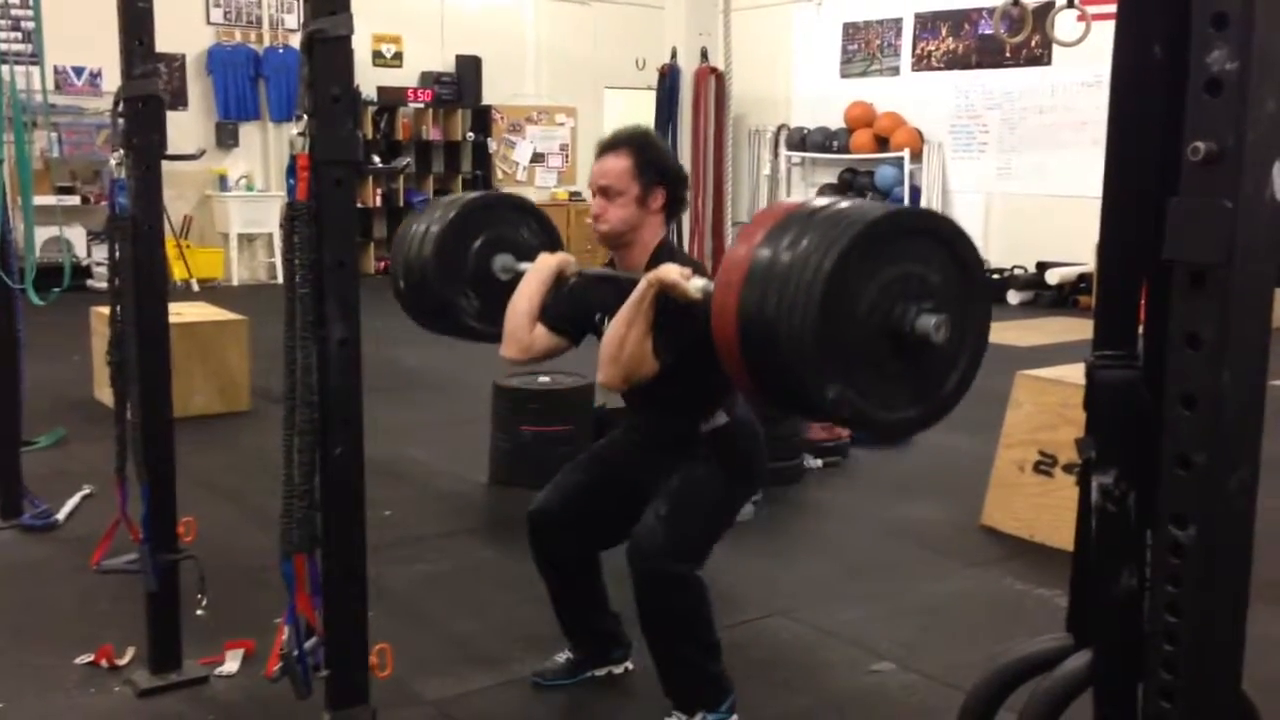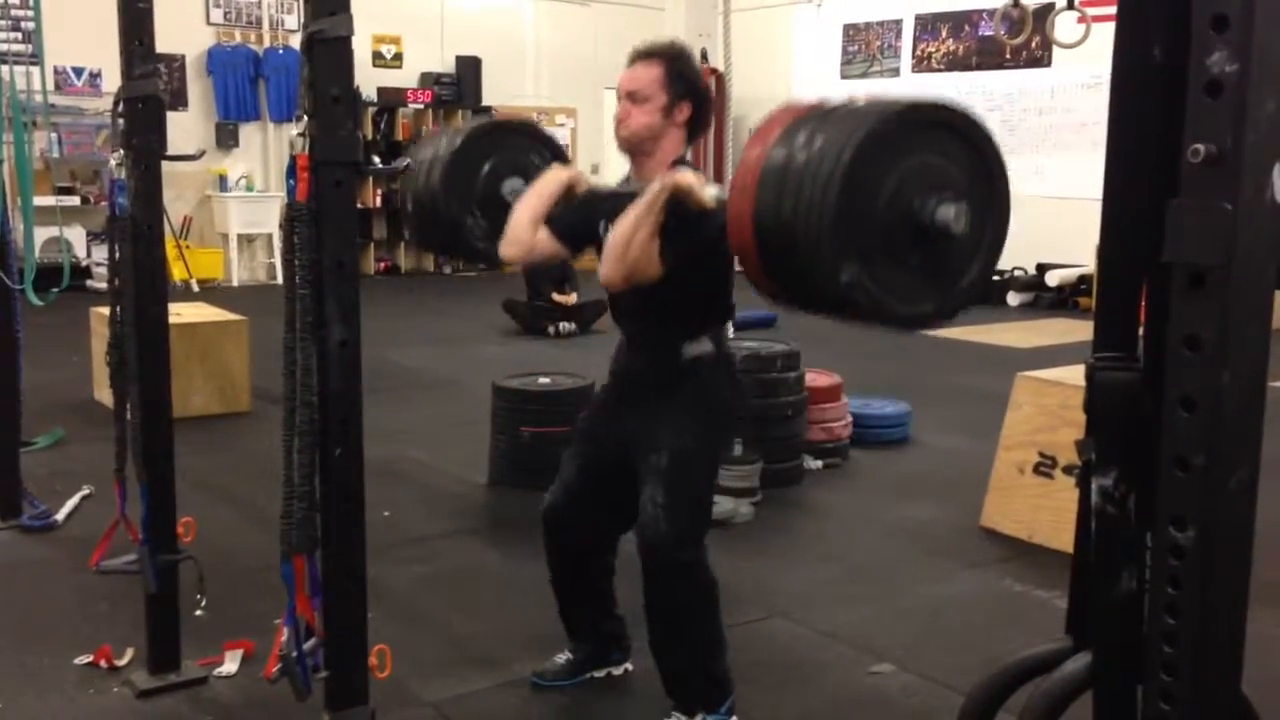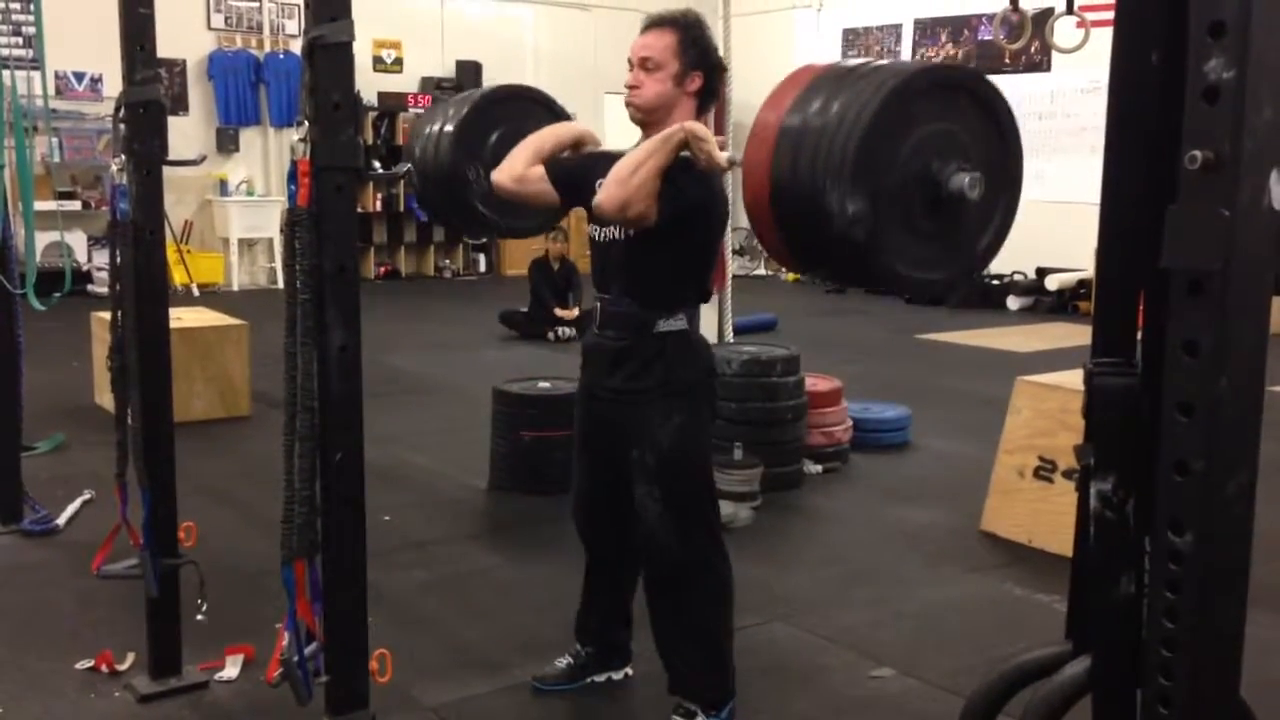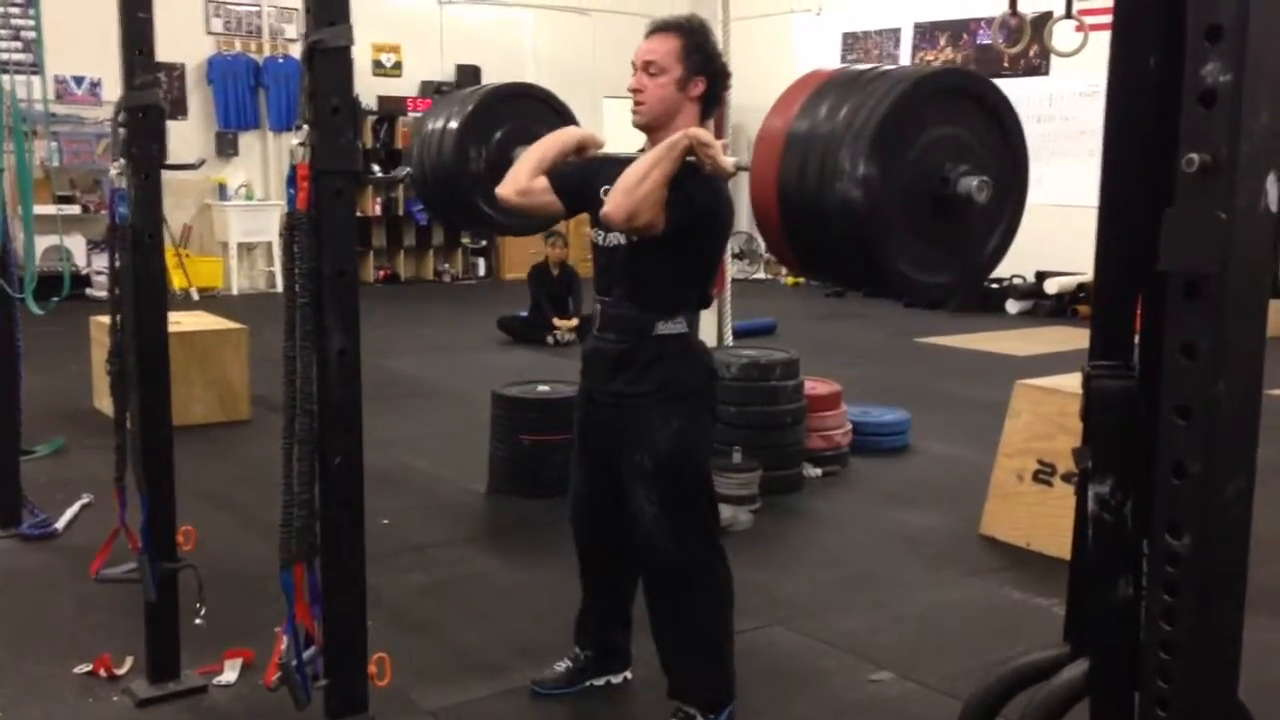
dt=0.4s
person 1, frame 1
left shoulder: (681, 289)
right shoulder: (597, 285)
left elbow: (613, 375)
right elbow: (517, 346)
left wrist: (650, 287)
right wrist: (545, 266)
left hip: (714, 448)
right hip: (647, 438)
left knee: (657, 550)
right knee: (553, 518)
right ankle: (600, 648)
person 1, frame 2
left shoulder: (691, 206)
right shoulder: (607, 201)
left elbow: (617, 272)
right elbow: (515, 249)
left wrist: (663, 190)
right wrist: (555, 179)
left hip: (690, 388)
right hip: (630, 379)
left knee: (665, 539)
right knee: (568, 515)
right ankle: (599, 646)
person 1, frame 3
left shoulder: (691, 175)
right shoulder: (610, 160)
left elbow: (613, 202)
right elbow: (508, 179)
left wrist: (672, 138)
right wrist: (565, 132)
left hip: (665, 371)
right hip: (605, 362)
left knee: (677, 539)
right knee: (601, 522)
right ankle: (602, 649)
person 1, frame 4
left shoulder: (697, 183)
right shoulder: (613, 168)
left elbow: (621, 213)
right elbow: (514, 191)
left wrist: (680, 143)
right wrist: (569, 138)
left hip: (665, 377)
right hip: (605, 369)
left knee: (676, 543)
right knee: (599, 525)
right ankle: (601, 652)
